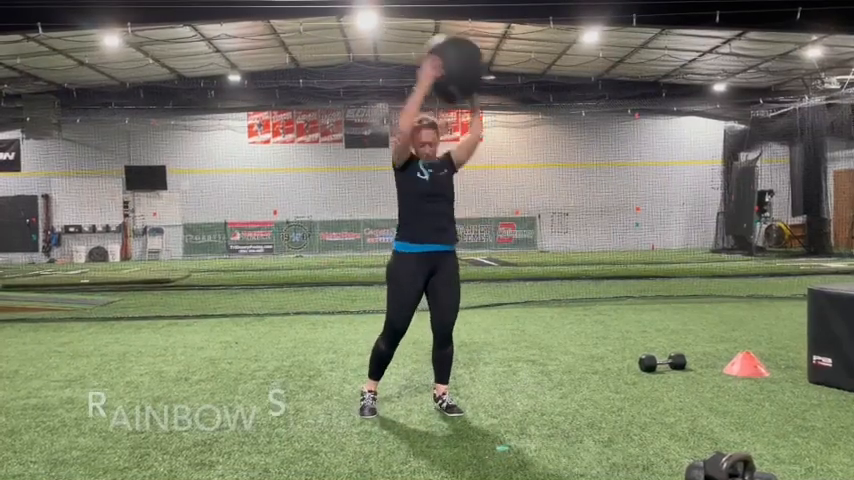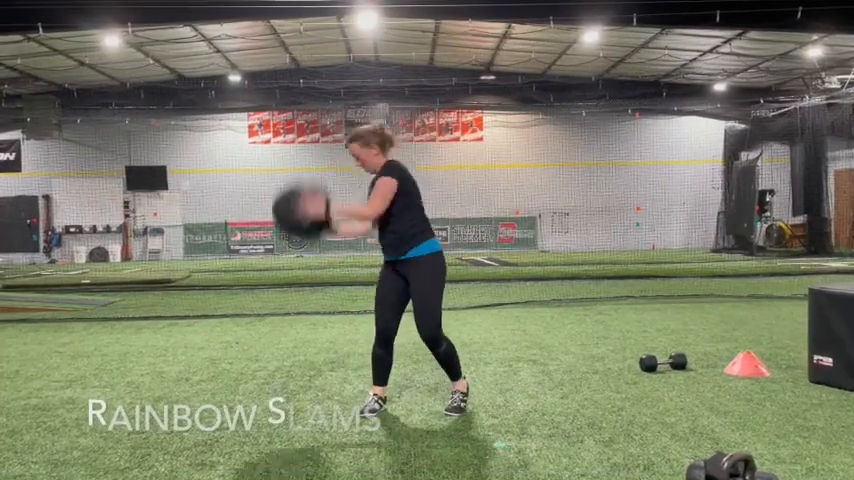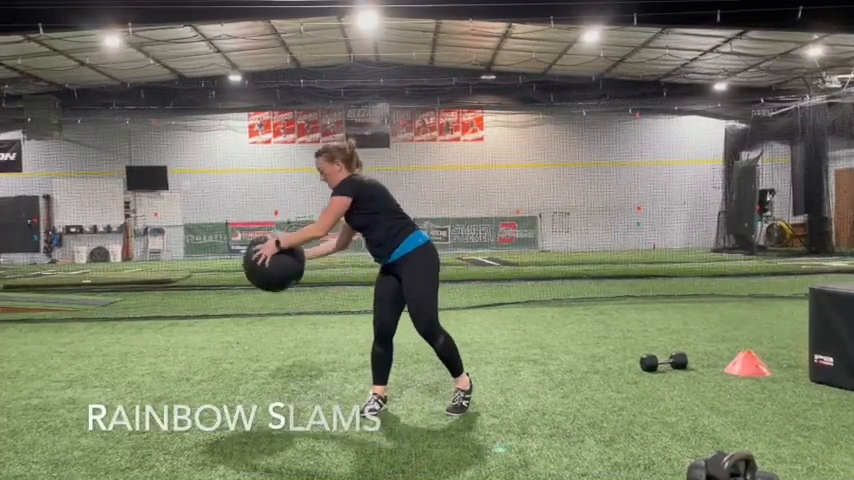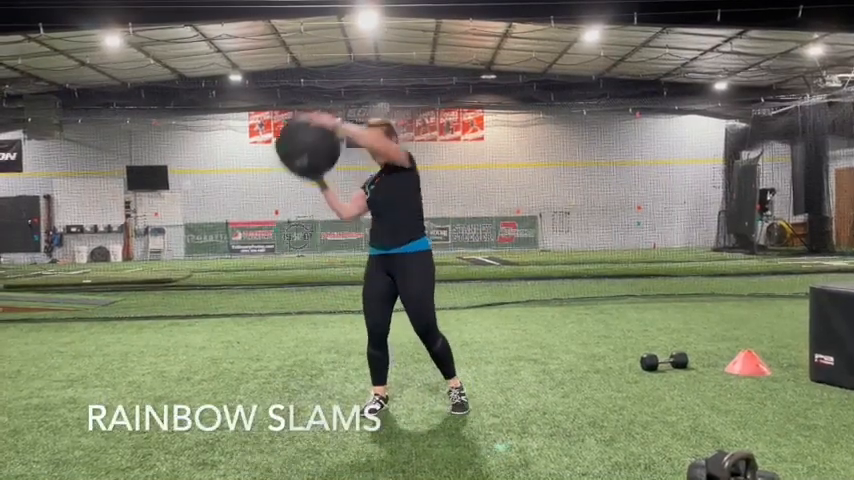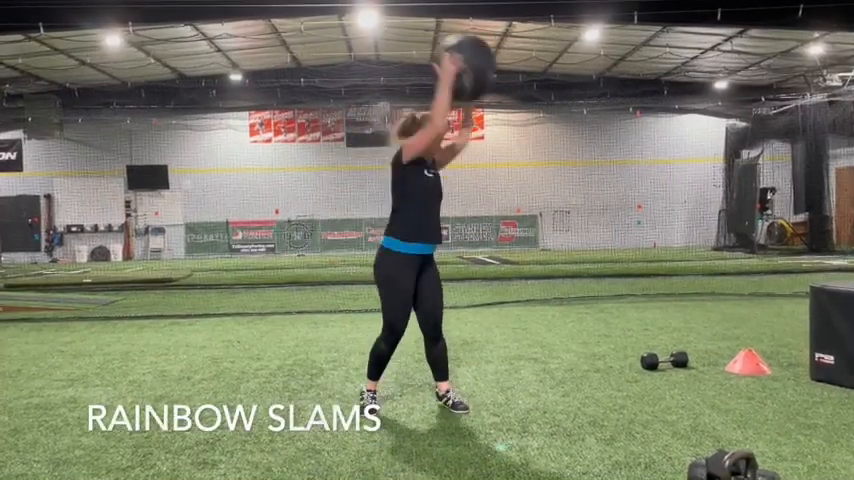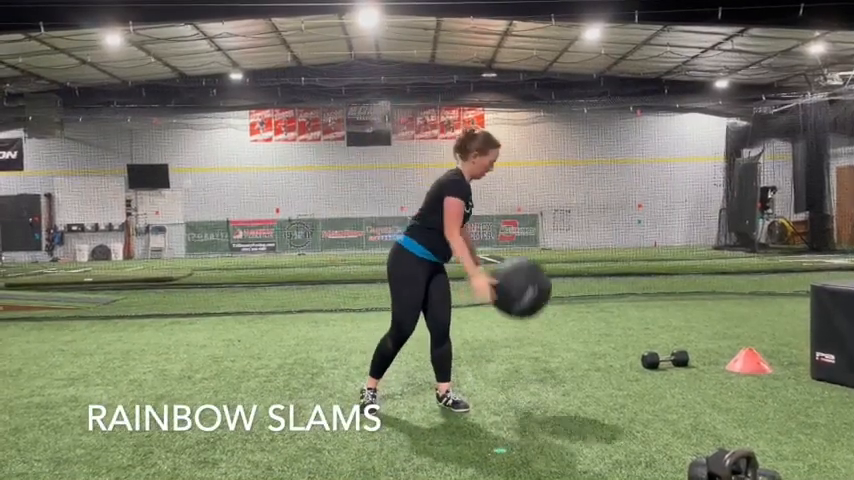
dt=0.5s
person 1, frame 1
left shoulder: (448, 165)
right shoulder: (404, 165)
left elbow: (474, 137)
right elbow: (404, 128)
left wrist: (472, 99)
right wrist: (424, 84)
left hip: (445, 259)
right hip: (409, 257)
left knee: (444, 331)
right knee: (395, 328)
left ankle: (441, 392)
right ankle: (370, 389)
person 1, frame 2
left shoulder: (393, 171)
right shoulder: (381, 180)
left elbow: (370, 212)
right elbow: (369, 225)
left wrist: (329, 210)
right wrist: (333, 225)
left hip: (424, 262)
right hip: (394, 265)
left knee: (430, 332)
right knee: (384, 333)
left ankle: (460, 387)
right ankle: (378, 394)
person 1, frame 3
left shoulder: (350, 187)
right shoulder: (355, 194)
left elbow: (319, 229)
right elbow: (340, 242)
left wrist: (278, 244)
left hip: (416, 257)
right hip: (392, 265)
left knee: (427, 326)
right knee: (382, 331)
left ankle: (463, 384)
right ankle: (378, 393)
person 1, frame 4
left shoulder: (403, 164)
right shoulder: (372, 183)
left elbow: (377, 143)
right elbow: (347, 212)
left wrist: (334, 123)
right wrist: (321, 184)
left hip: (413, 259)
right hip: (379, 262)
left knee: (426, 328)
right knee: (376, 332)
left ankle: (456, 387)
right ankle: (379, 394)
person 1, frame 5
left shoulder: (430, 163)
right shoulder: (405, 160)
left elbow: (462, 139)
right elbow: (436, 125)
right wrist: (446, 77)
left hip: (424, 260)
right hip: (396, 259)
left knee: (434, 328)
right knee: (394, 329)
left ankle: (444, 389)
right ankle: (369, 390)
person 1, frame 6
left shoulder: (461, 184)
right shoulder: (454, 183)
left elbow: (461, 233)
right elbow: (452, 235)
left wrist: (478, 267)
right wrist: (475, 276)
left hip: (432, 264)
right hip: (409, 261)
left knee: (441, 329)
right knee: (402, 329)
left ankle: (443, 392)
right ankle: (370, 389)
